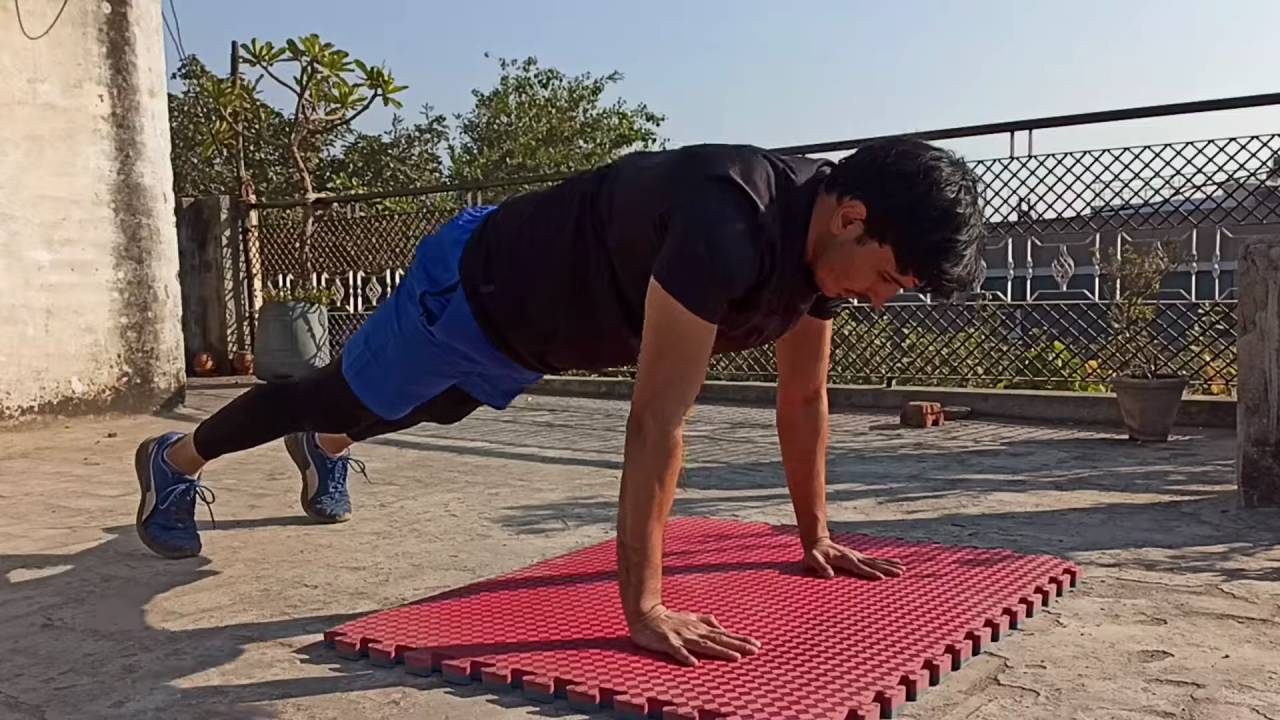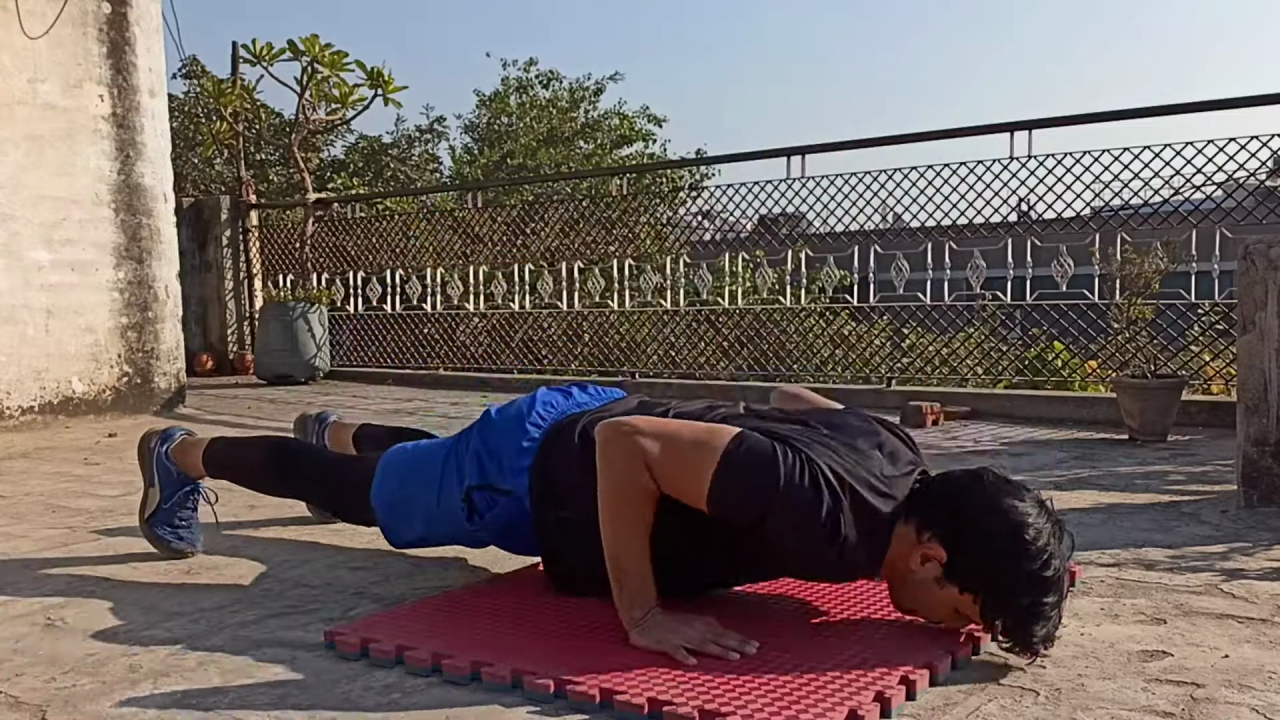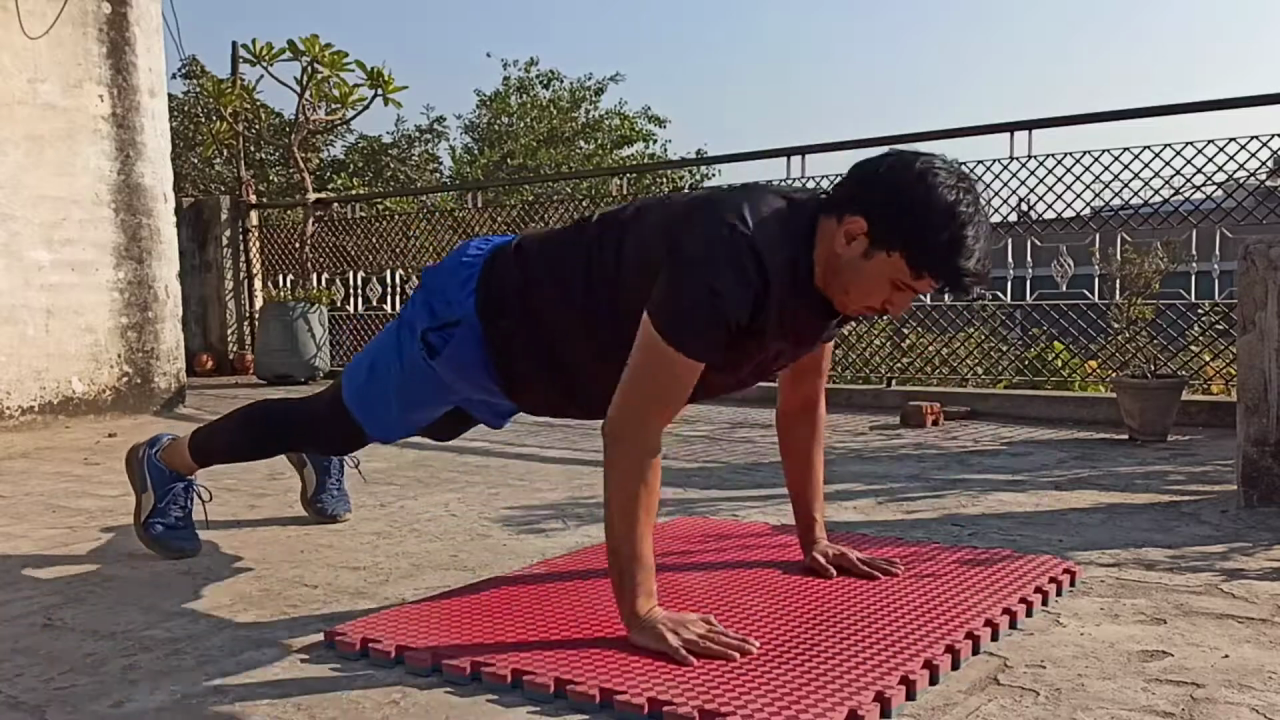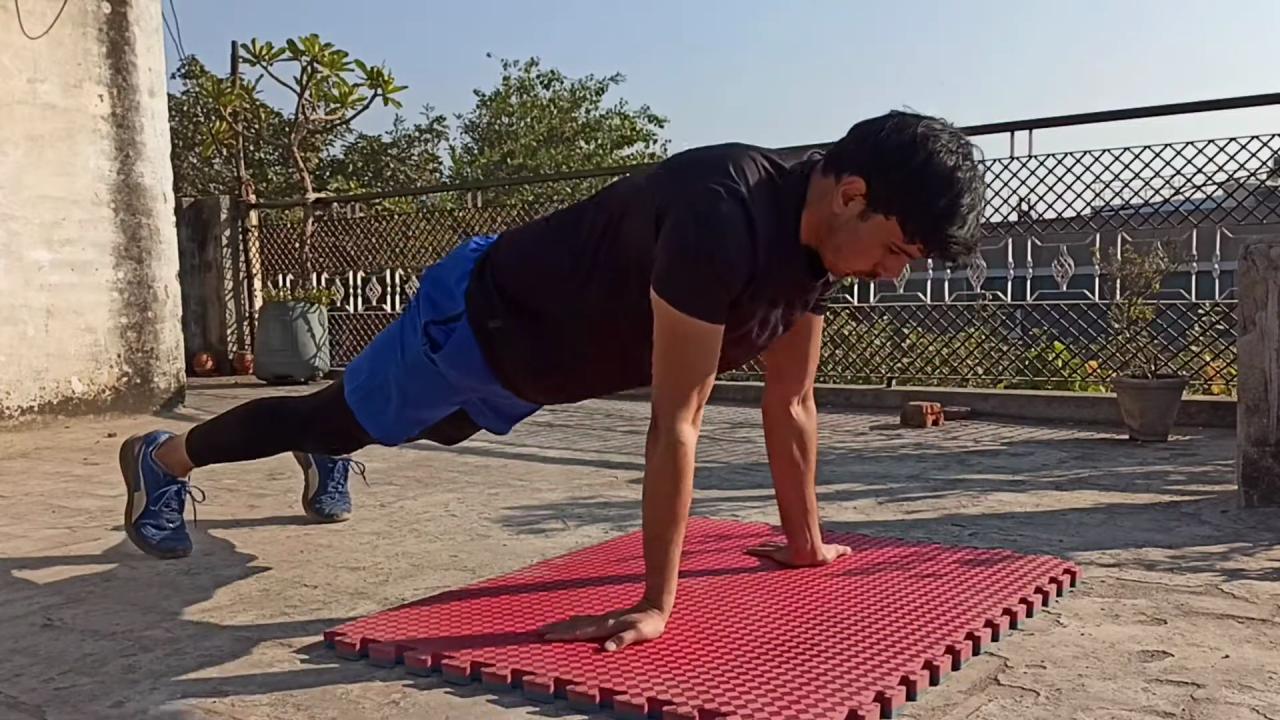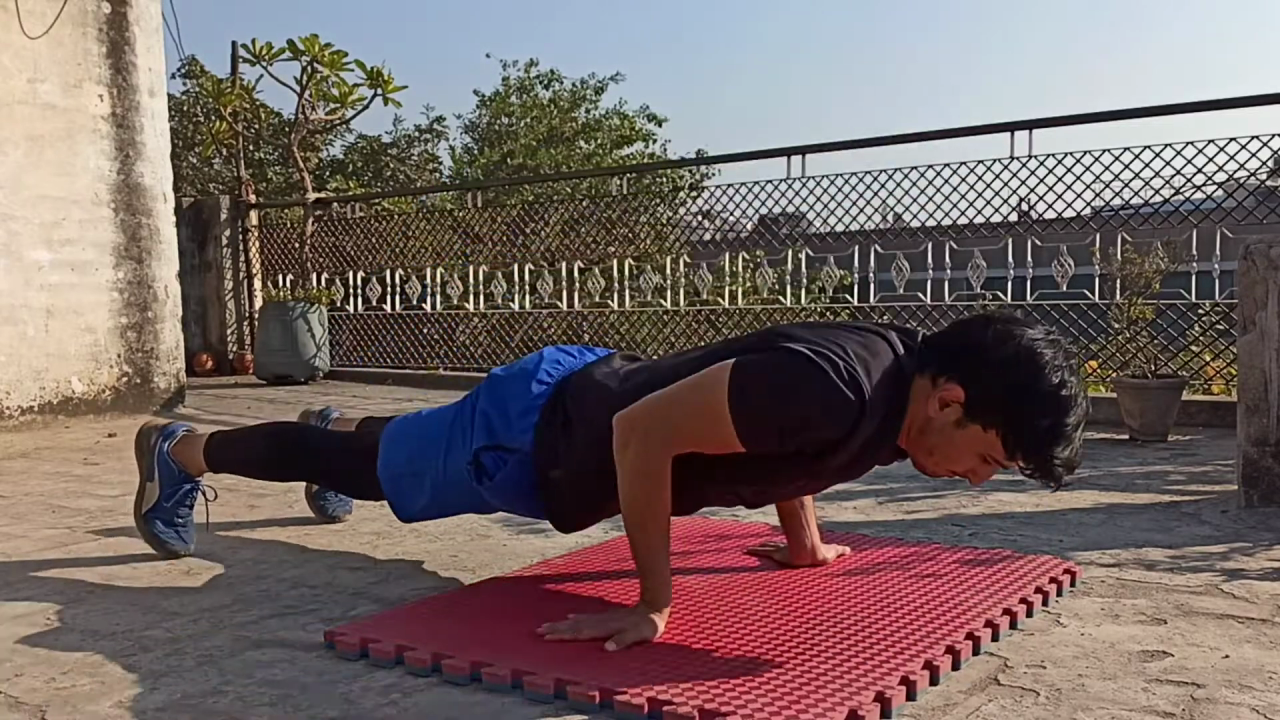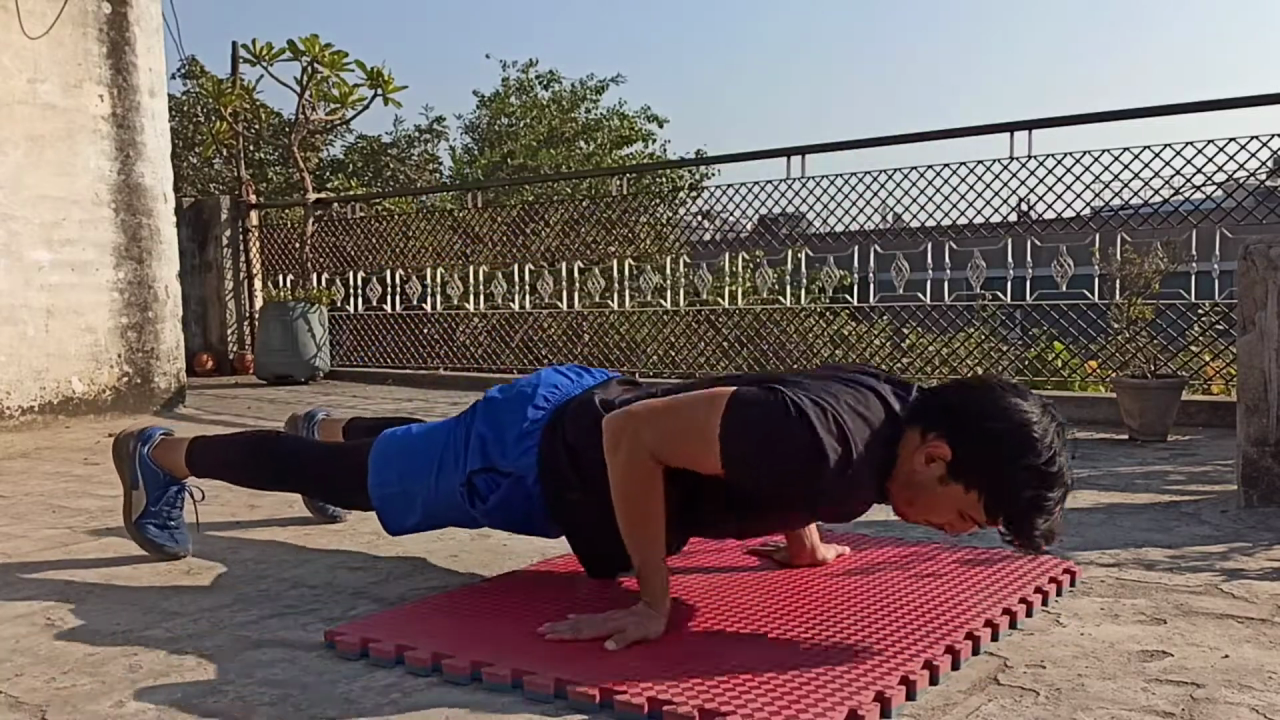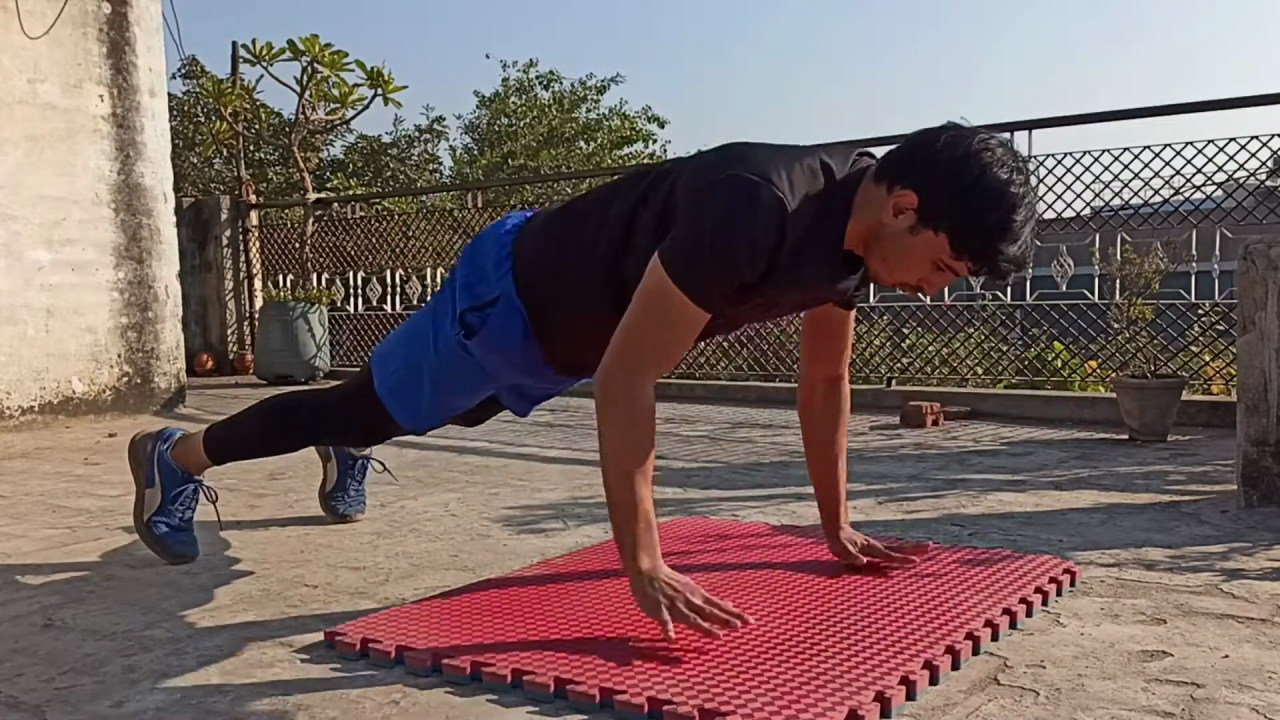
dt=0.5s
person 1, frame 1
left shoulder: (822, 243)
right shoulder: (730, 221)
left elbow: (803, 396)
right elbow: (658, 420)
left wrist: (816, 538)
right wrist: (641, 605)
left hip: (536, 324)
right hip: (473, 286)
left knee: (415, 410)
right knee: (342, 396)
left ankle: (325, 450)
right ankle: (176, 460)
person 1, frame 2
left shoulder: (898, 468)
right shoulder: (816, 505)
left elbow: (794, 398)
right elbow: (627, 445)
right wrist: (642, 615)
left hip: (585, 425)
right hip: (538, 476)
left knee: (420, 461)
right knee: (356, 492)
left ankle: (336, 431)
right ankle: (182, 453)
person 1, frame 3
left shoulder: (826, 269)
right shoulder: (734, 256)
left elbow: (801, 399)
right elbow: (632, 430)
left wrist: (813, 540)
right wrist: (639, 606)
left hip: (540, 331)
right hip: (481, 312)
left knee: (430, 426)
right knee: (335, 421)
left ankle: (317, 470)
right ankle: (168, 460)
person 1, frame 4
left shoulder: (818, 248)
right shoulder: (722, 213)
left elbow: (790, 404)
right elbow: (676, 419)
left wrist: (804, 541)
right wrist: (656, 604)
left hip: (545, 354)
right hip: (479, 313)
left knee: (441, 427)
right knee: (336, 414)
left ankle: (326, 465)
right ankle: (163, 457)
person 1, frame 5
left shoulder: (892, 375)
right shoulder: (832, 388)
right elbow: (642, 433)
left wrist: (802, 541)
right wrist: (653, 602)
left hip: (592, 389)
right hip: (535, 434)
left knee: (404, 451)
right knee: (371, 480)
left ankle: (338, 421)
right ankle: (181, 449)
person 1, frame 6
left shoulder: (887, 414)
right shoulder: (821, 436)
right elbow: (628, 434)
left wrist: (803, 540)
right wrist: (651, 596)
left hip: (580, 413)
right hip: (540, 455)
left knee: (415, 452)
right knee: (347, 483)
left ankle: (324, 426)
right ankle: (161, 456)
person 1, frame 7
left shoulder: (856, 231)
right shoulder: (754, 207)
left elbow: (826, 371)
right elbow: (622, 380)
left wrist: (838, 527)
right wrist: (642, 565)
left hip: (568, 319)
right hip: (511, 292)
left knee: (468, 408)
right knee: (365, 409)
left ankle: (344, 459)
right ankle: (176, 457)
